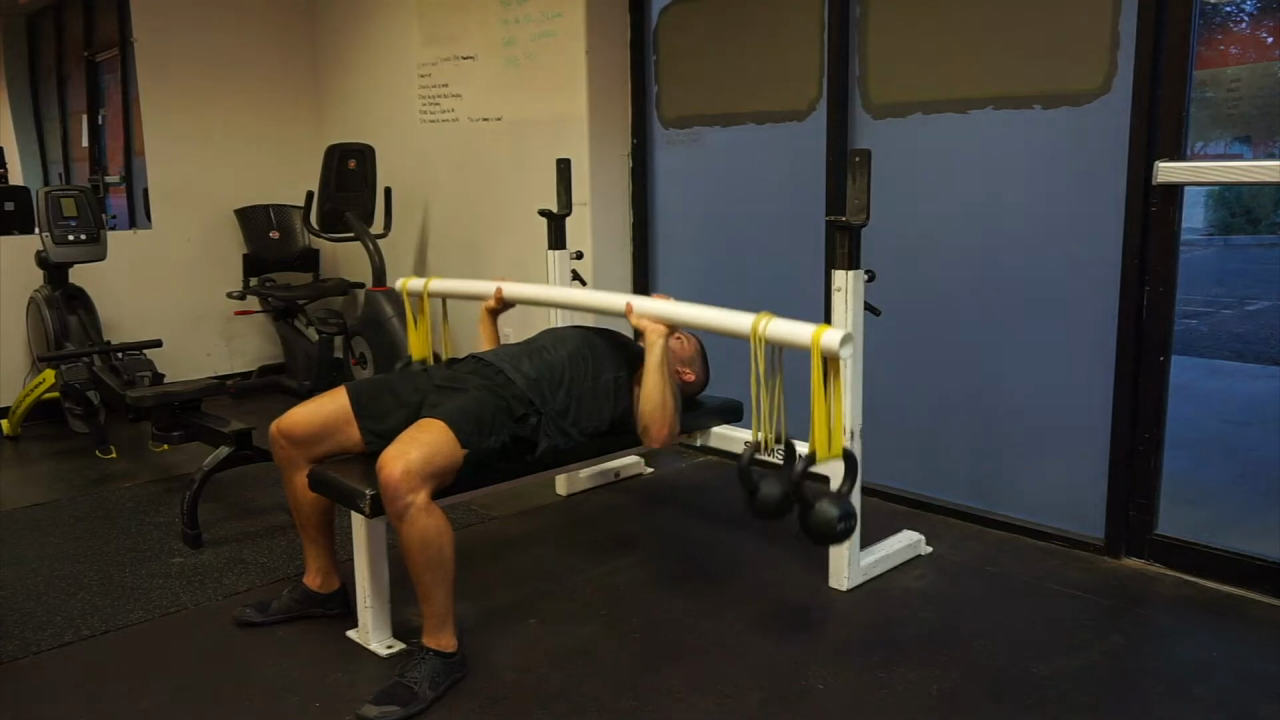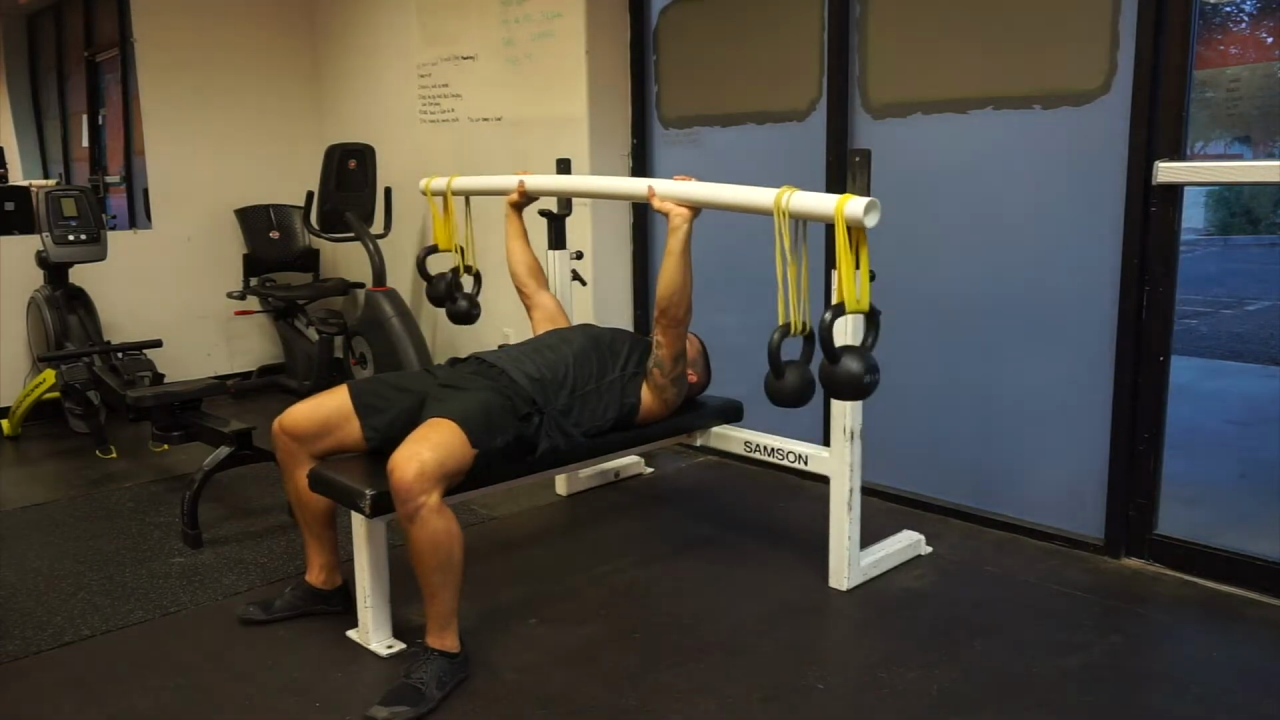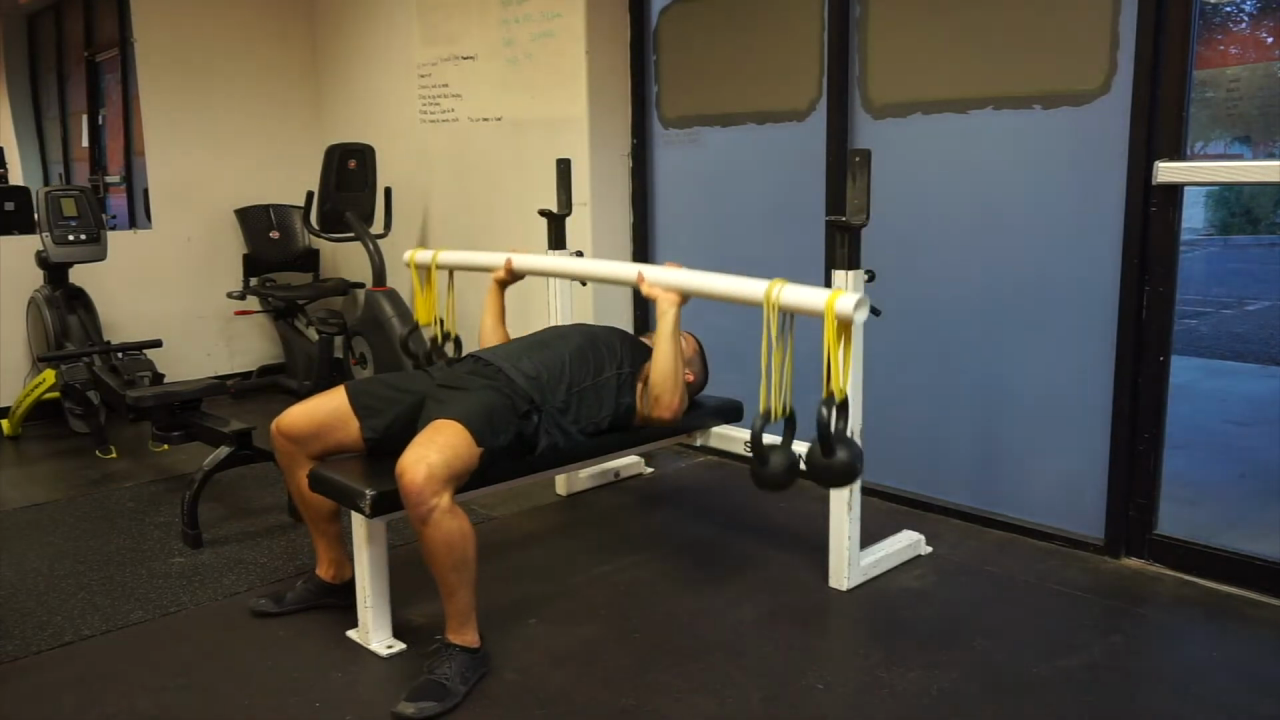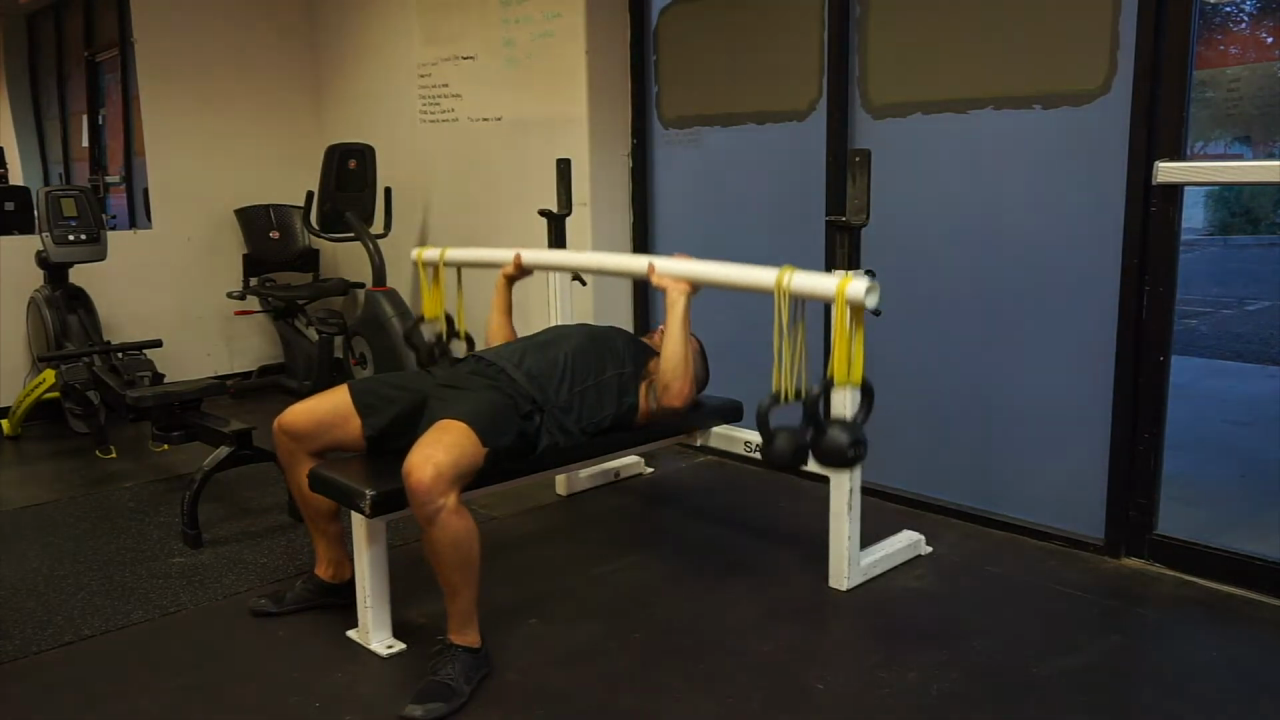
dt=1s
person 1, frame 1
left shoulder: (646, 374)
right shoulder: (606, 350)
left elbow: (657, 433)
left wrist: (656, 336)
right wrist: (490, 314)
left hip: (510, 401)
left knee: (401, 474)
right knee: (289, 432)
left ankle: (440, 649)
right ankle: (321, 585)
person 1, frame 2
left shoulder: (659, 386)
right shoulder: (591, 348)
left elbow: (672, 318)
right elbow: (533, 289)
left wrist: (680, 226)
right wrist: (515, 212)
left hip: (513, 402)
right hip: (460, 375)
left knee: (412, 476)
right knee: (293, 430)
left ankle: (443, 650)
right ankle: (324, 581)
person 1, frame 3
left shoulder: (649, 378)
right shoulder: (598, 352)
left elbow: (665, 409)
left wrist: (669, 309)
right wrist: (498, 287)
left hip: (512, 399)
left knee: (422, 479)
right knee: (290, 430)
left ankle: (463, 646)
right ankle: (334, 575)
person 1, frame 4
left shoulder: (650, 385)
right shoulder: (602, 351)
left elbow: (676, 396)
right elbow: (503, 351)
left wrist: (678, 299)
right wrist: (505, 283)
left hip: (513, 400)
left knee: (428, 478)
right knee: (293, 428)
left ankle: (465, 646)
right ankle: (333, 574)
